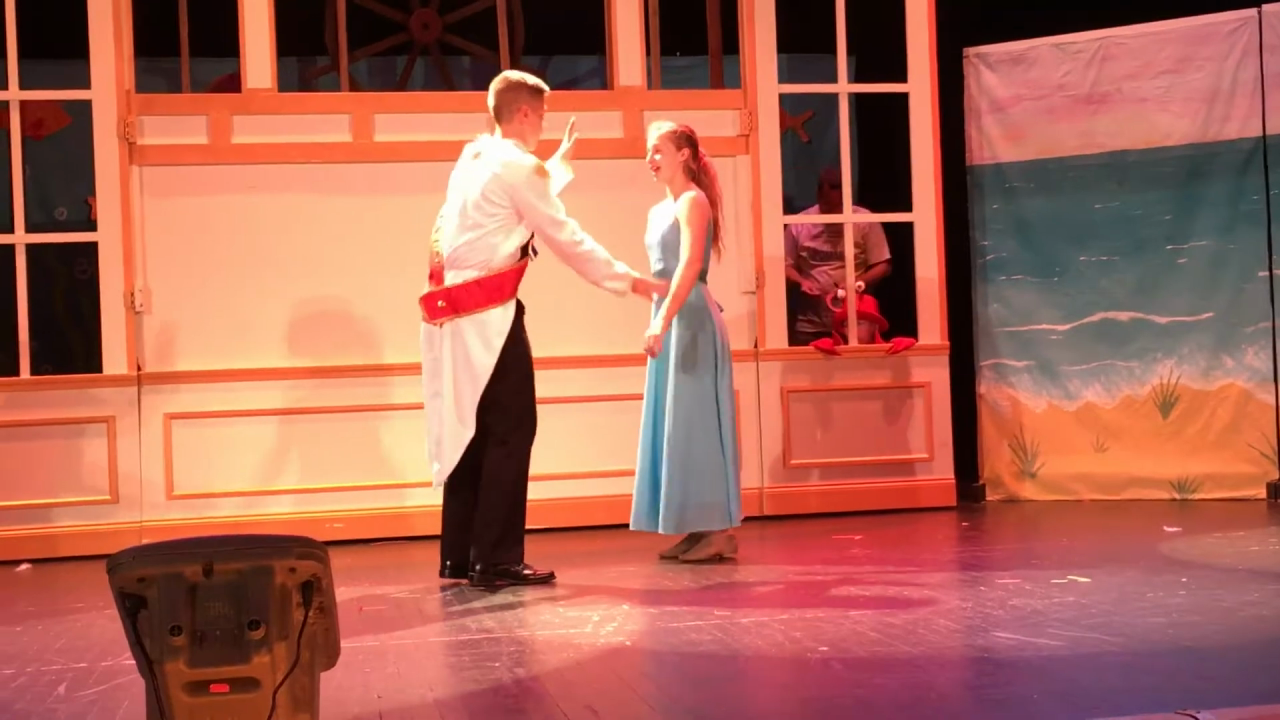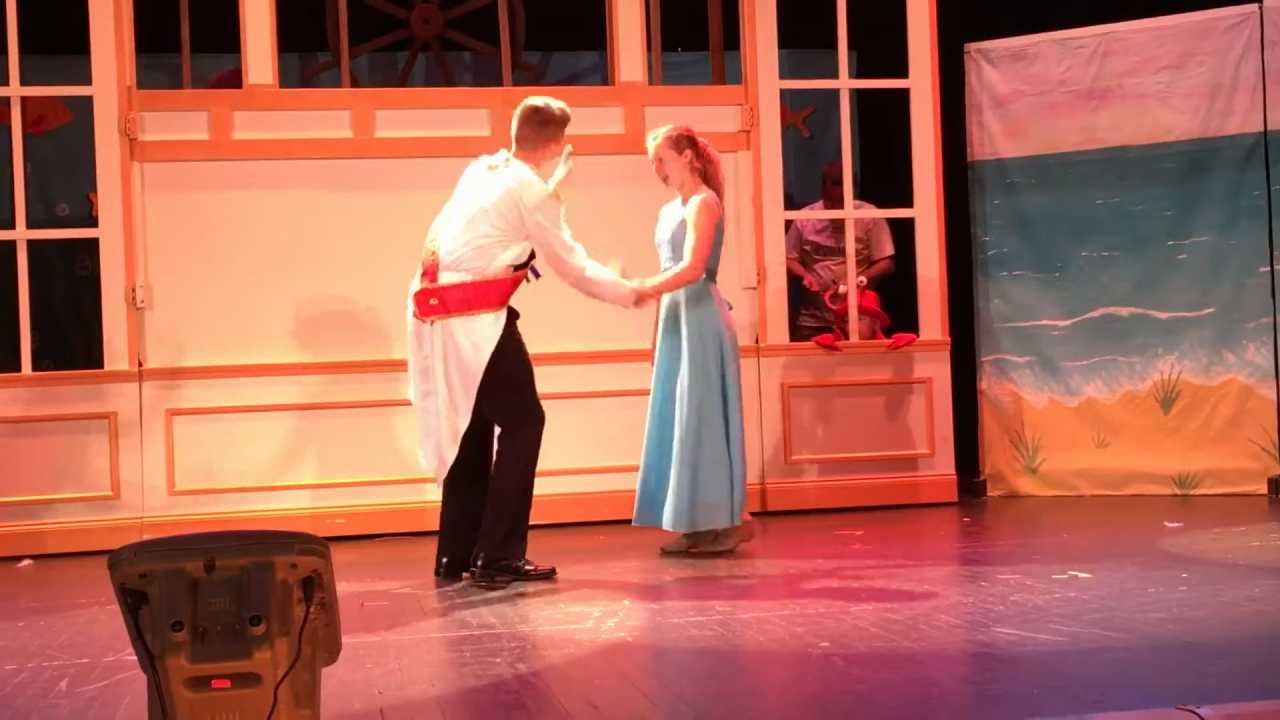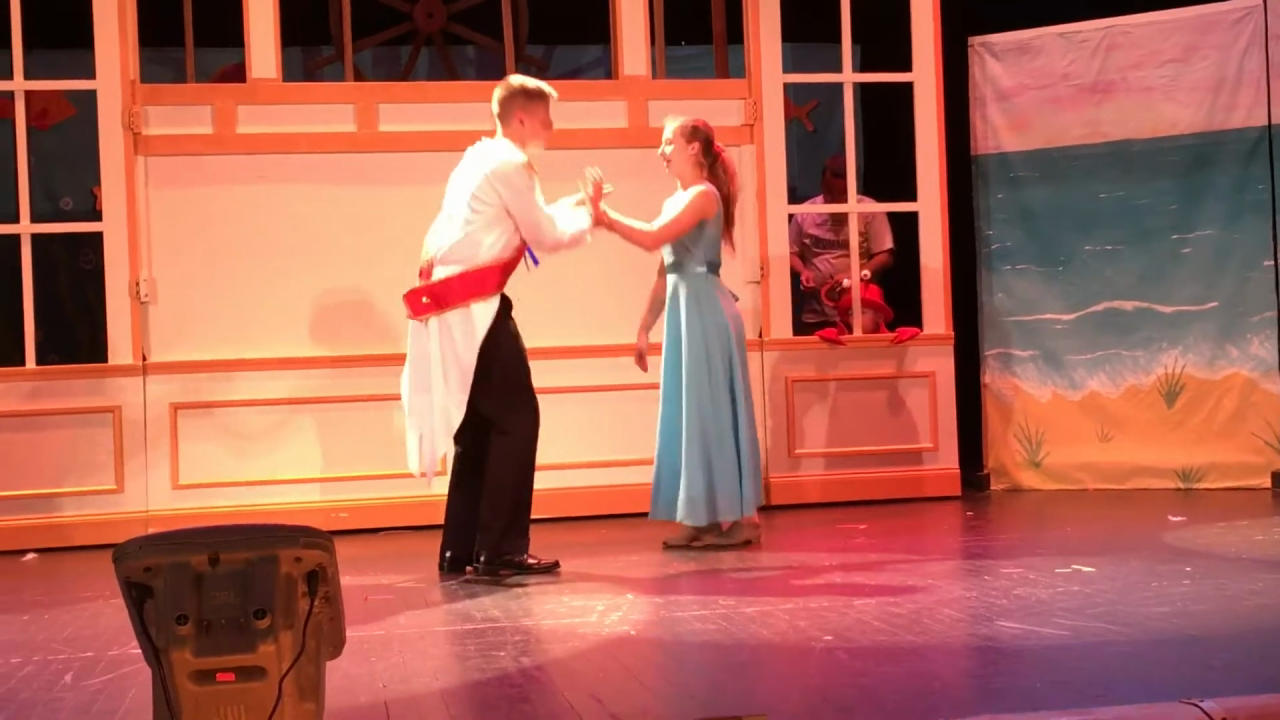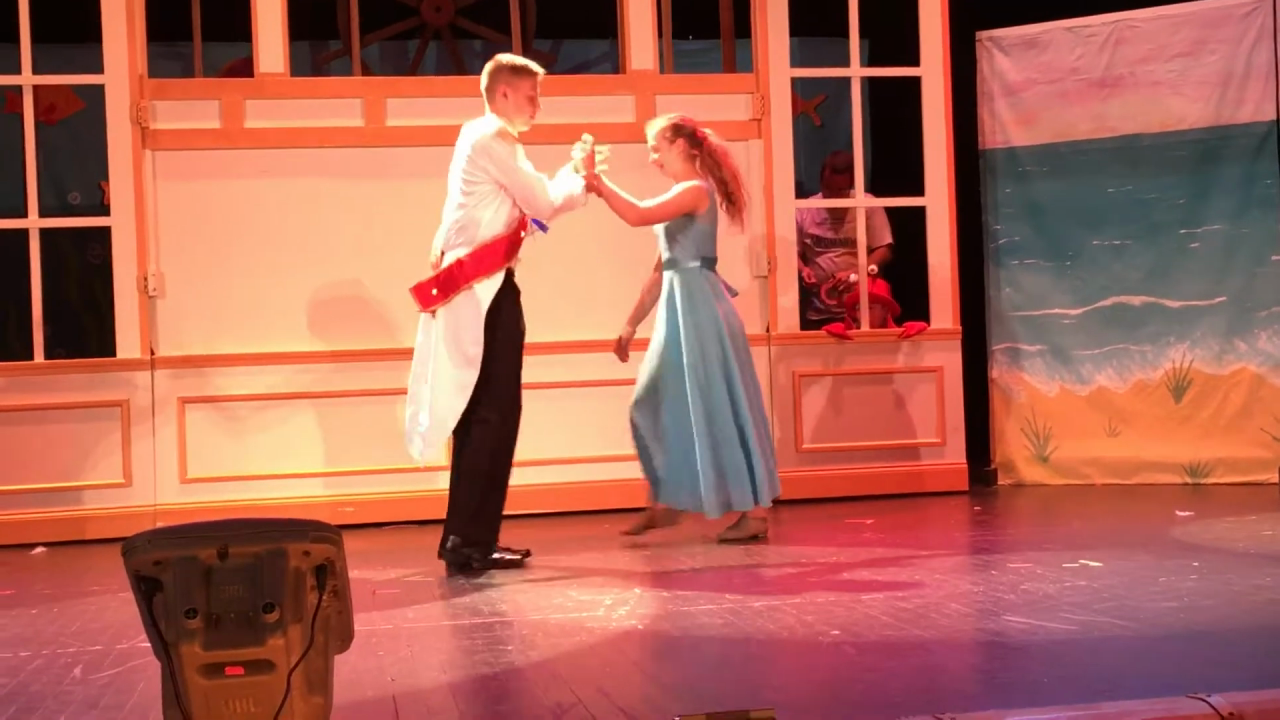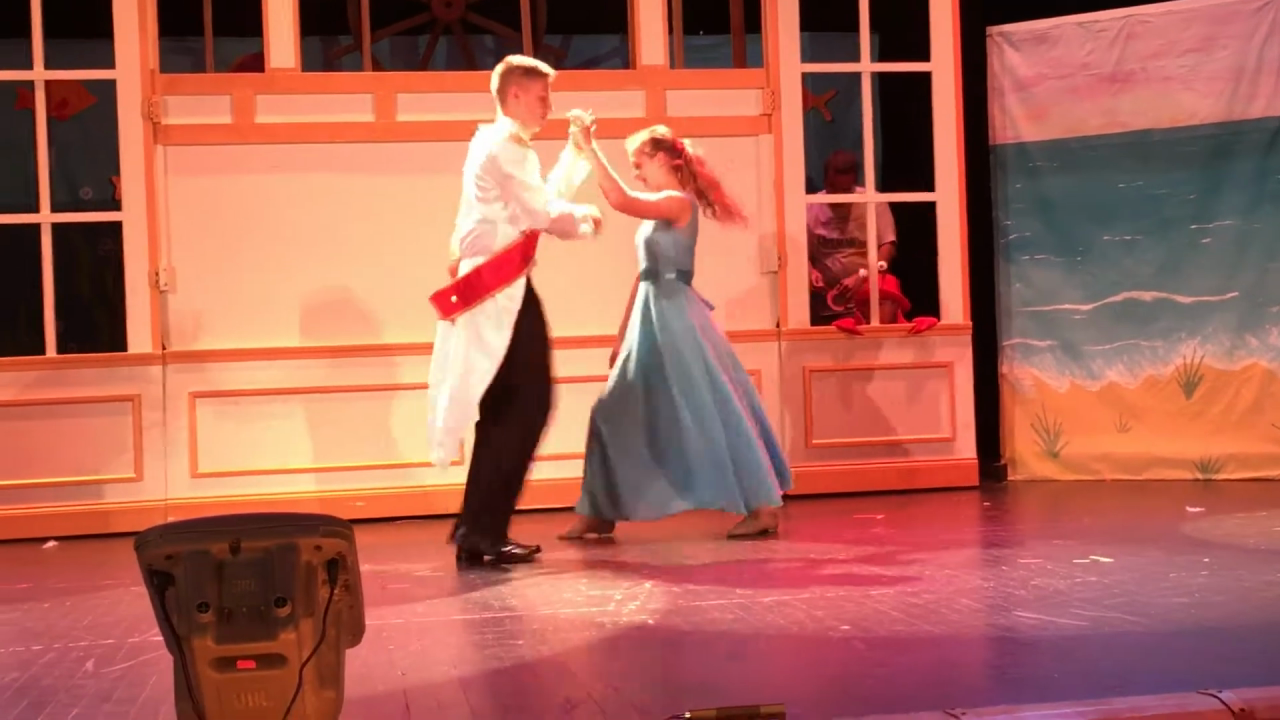
dt=0.2s
person 1, frame 1
left shoulder: (476, 155)
right shoulder: (517, 165)
right elbow: (565, 239)
left wrist: (561, 161)
right wrist: (625, 278)
left hip: (459, 307)
right hip: (488, 310)
left knee: (470, 429)
right knee: (510, 430)
left ankle: (460, 555)
right ankle: (496, 559)
person 1, frame 2
left shoulder: (485, 169)
right shoulder: (532, 192)
right elbow: (572, 267)
left wrist: (555, 182)
right wrist: (627, 293)
left hip: (445, 312)
right hip: (476, 316)
left knee: (468, 429)
right knee: (521, 425)
left ankle: (455, 554)
right ankle: (499, 557)
person 1, frame 3
left shoulder: (479, 157)
right shoulder: (513, 165)
right elbow: (547, 237)
left wrist: (574, 204)
right wrist: (588, 213)
left hip: (446, 304)
right hip: (472, 305)
left knee: (476, 425)
right knee: (515, 419)
left ankle: (461, 547)
right ankle: (500, 549)
person 1, frame 4
left shoulder: (481, 140)
right shoulder: (493, 137)
left elbow: (526, 205)
right elbow: (542, 203)
left wrist: (574, 173)
right wrist: (581, 179)
left hip: (469, 288)
right hip: (483, 286)
left knee: (478, 411)
right knee: (496, 411)
left ankle: (465, 538)
right ankle: (472, 540)
person 1, frame 5
left shoulder: (496, 143)
right shoulder: (505, 143)
left elbow: (536, 204)
right elbow: (543, 211)
left wrist: (576, 152)
right wrist: (587, 218)
left hip: (488, 290)
right hip: (502, 289)
left knee: (503, 411)
right knee: (527, 405)
left ankle: (481, 531)
right ankle: (479, 530)
person 2, frame 1
left shoulder: (694, 201)
right shoulder: (658, 210)
left elbow: (690, 266)
left wrist: (661, 322)
right wrist: (657, 324)
left hip: (690, 319)
right hip: (667, 320)
left knee: (696, 422)
right knee: (672, 425)
left ankle: (719, 529)
right ankle: (698, 528)
person 2, frame 2
left shoulder: (704, 203)
right shoulder: (670, 211)
left elbow: (691, 269)
left wrist: (640, 290)
right wrist: (652, 313)
left hip: (701, 319)
right hip: (675, 319)
left knee: (703, 419)
right knee: (676, 421)
left ankle: (731, 520)
right ankle: (699, 523)
person 2, frame 3
left shoulder: (703, 194)
right shoulder: (675, 201)
left elbow: (652, 239)
right elbow: (664, 272)
left wrist: (604, 216)
right wrist: (644, 329)
left hip: (705, 309)
right hip: (680, 309)
left knee: (712, 411)
right knee: (684, 415)
left ankle: (741, 517)
right ankle: (702, 516)
person 2, frame 4
left shoulder: (695, 190)
right shoulder: (678, 197)
left elbow: (638, 215)
right elbow: (661, 269)
left wrist: (596, 180)
right wrist: (631, 323)
left hip: (700, 305)
right hip: (676, 307)
left knee: (716, 405)
right knee: (652, 405)
left ankle: (753, 509)
right ankle: (669, 500)
person 2, frame 5
left shoulder: (676, 202)
right shoulder: (657, 210)
left elbow: (621, 200)
left wrist: (590, 148)
right wrist: (623, 335)
left hip: (677, 318)
right hip: (652, 318)
left knee: (714, 411)
right knee: (617, 413)
left ankle: (763, 506)
right ankle: (600, 513)
